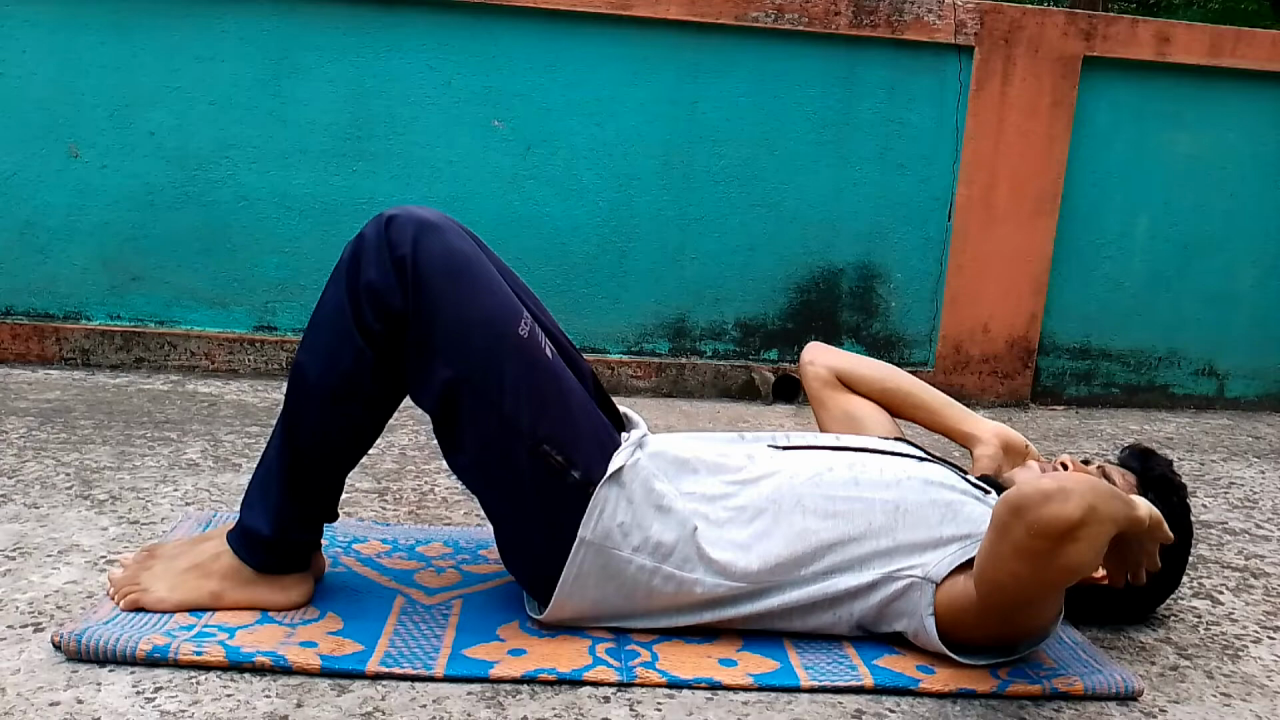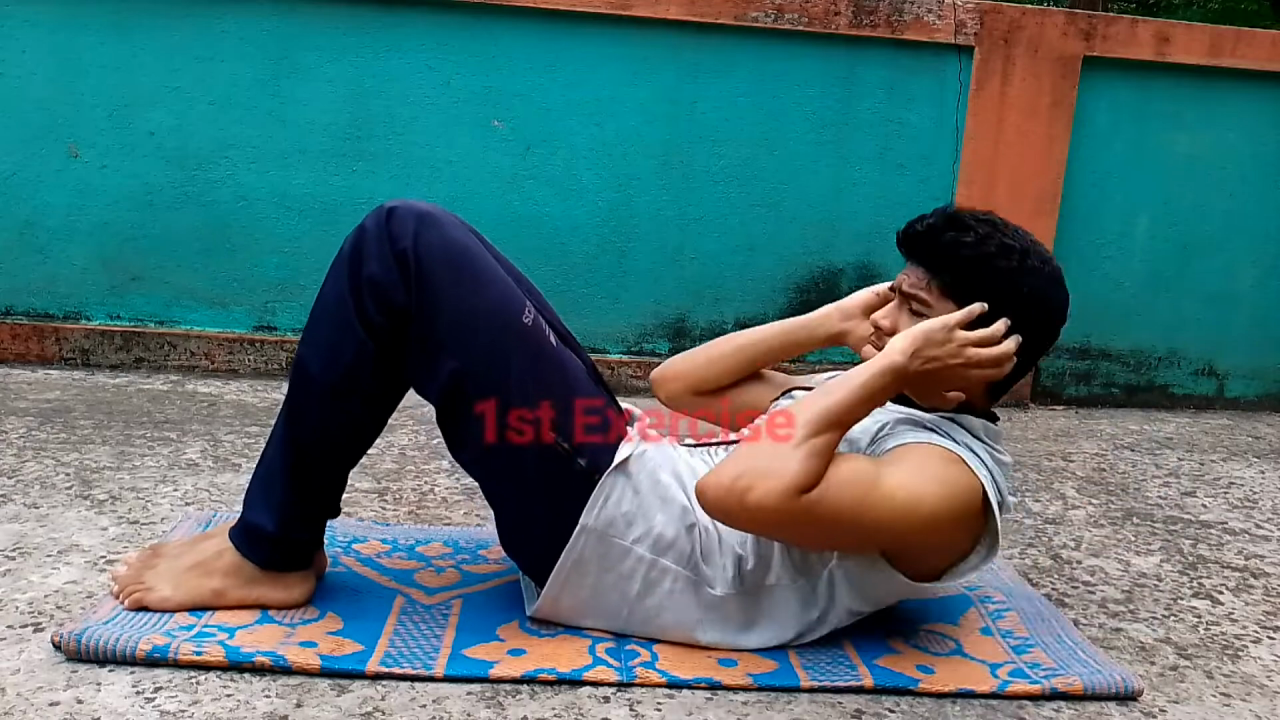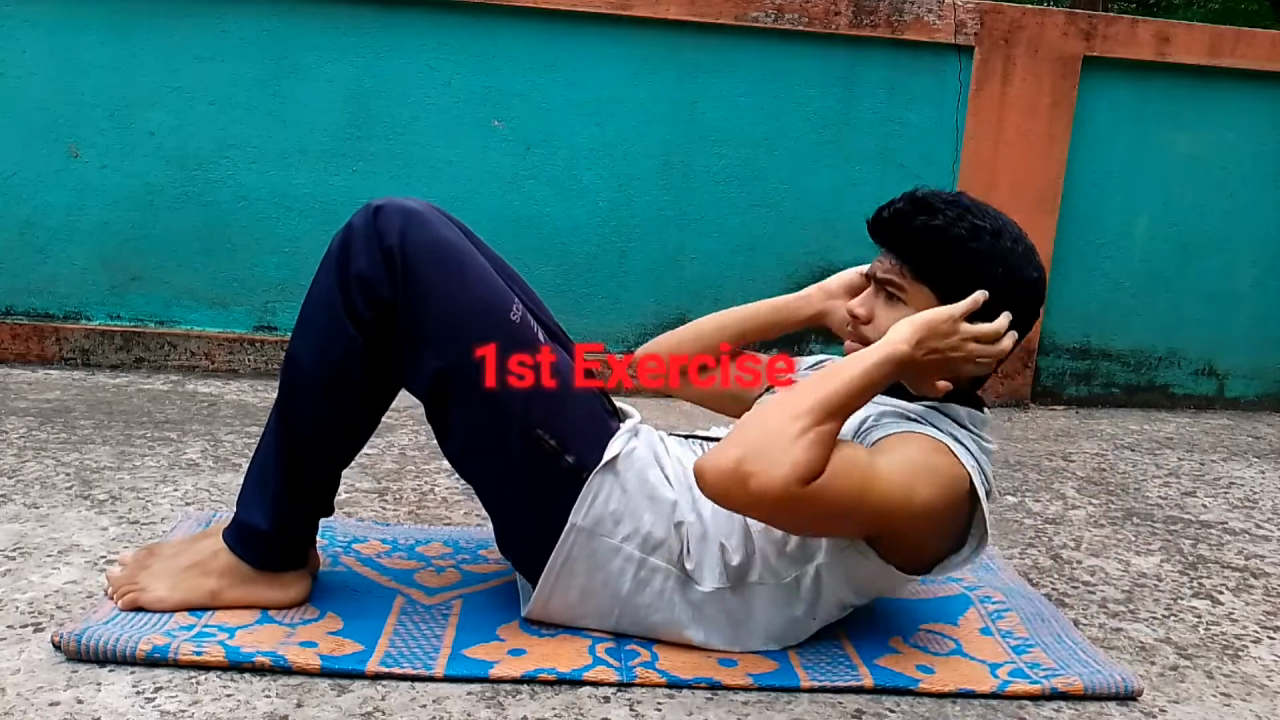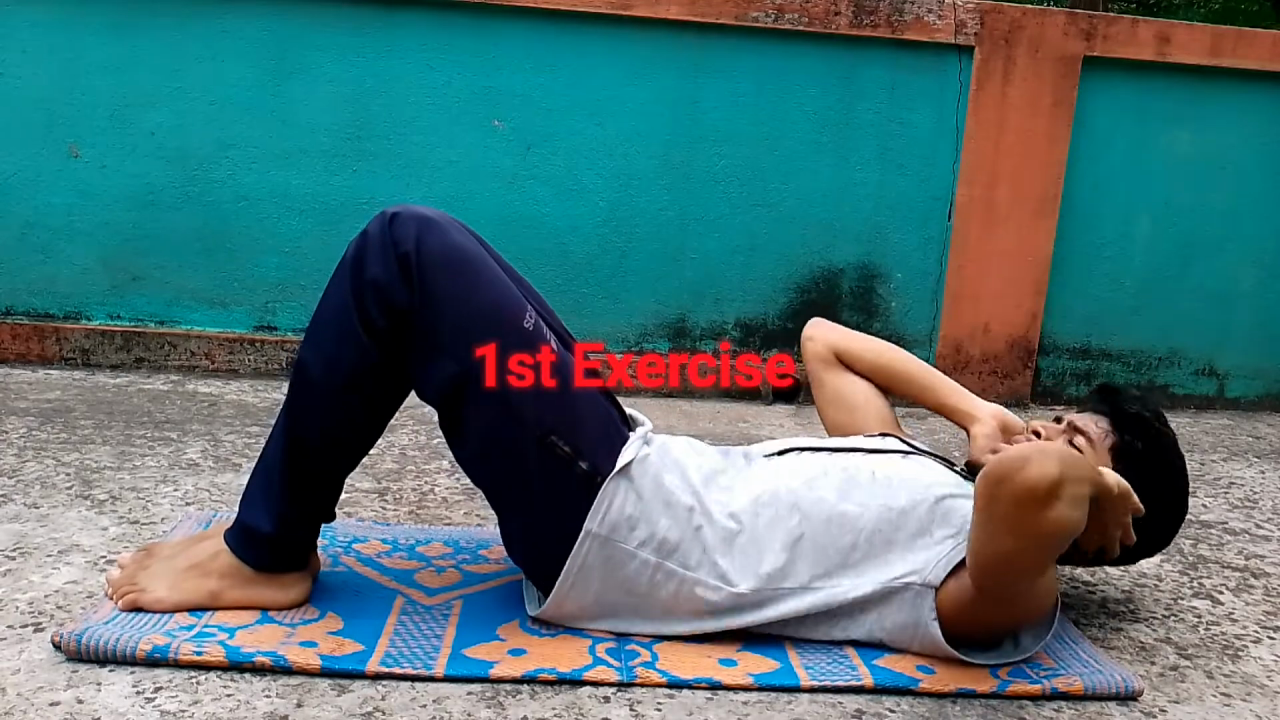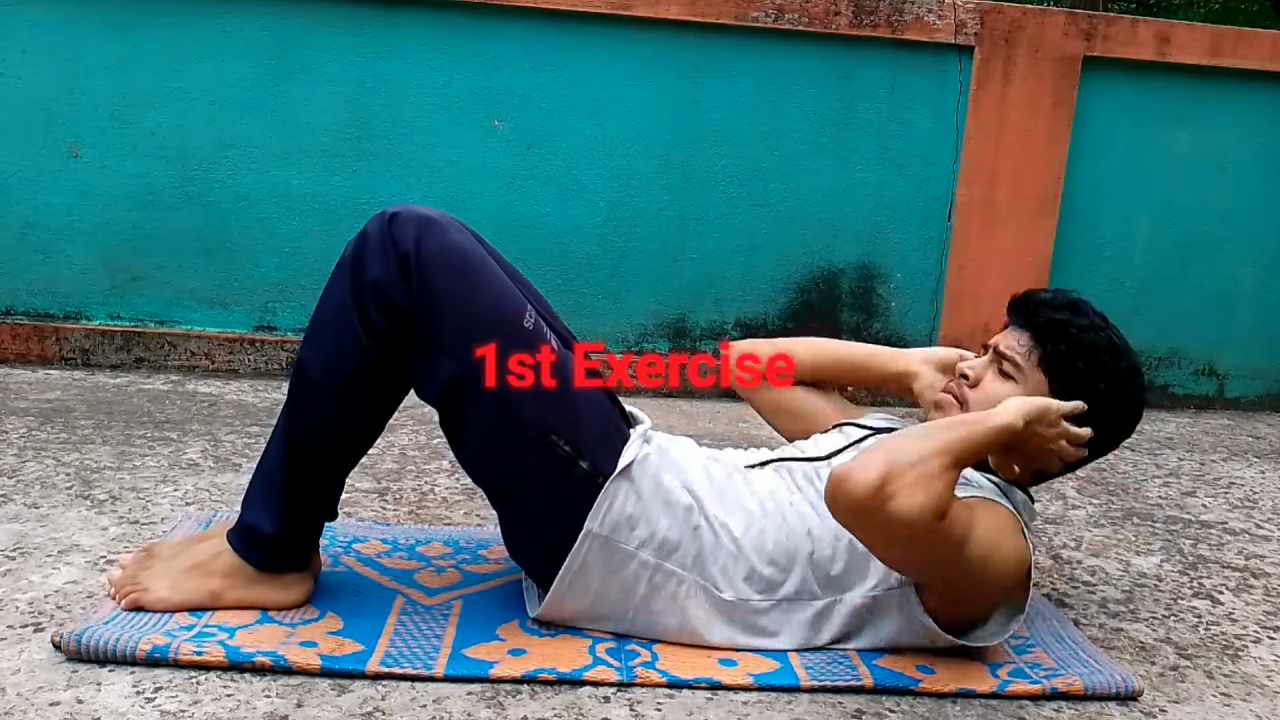
dt=0.5s
person 1, frame 1
left shoulder: (1004, 601)
right shoulder: (941, 486)
left elbow: (1051, 506)
right elbow: (821, 359)
left wrist: (1122, 514)
right wrist: (978, 429)
left hip: (602, 531)
right hip: (632, 473)
left knee: (408, 253)
right knee: (415, 249)
left ankle: (267, 558)
right ankle: (277, 536)
person 1, frame 2
left shoulder: (947, 488)
right shoulder: (877, 410)
left elbow: (739, 493)
right elbow: (676, 379)
left wrist: (885, 366)
right wrist: (830, 324)
left hip: (603, 535)
right hip: (624, 476)
left knee: (407, 245)
right knee: (416, 240)
left ankle: (270, 555)
right ankle: (286, 535)
person 1, frame 3
left shoulder: (935, 479)
right shoulder: (857, 399)
left elbow: (734, 474)
right elbow: (666, 357)
left wrist: (896, 360)
right wrist: (817, 302)
left hip: (604, 539)
right hip: (620, 476)
left knee: (393, 243)
right knee: (408, 240)
left ankle: (265, 553)
right ankle: (276, 534)
person 1, frame 4
left shoulder: (1007, 590)
right shoulder: (920, 469)
left elbow: (1029, 482)
right elbow: (821, 340)
left wrist: (1081, 481)
right wrist: (968, 407)
left hip: (615, 528)
right hip: (642, 475)
left knee: (409, 252)
right knee: (413, 250)
left ankle: (265, 555)
right ankle: (276, 531)
person 1, frame 5
left shoulder: (988, 546)
right shoulder: (920, 446)
left elbow: (858, 496)
right elbow: (748, 359)
left wrist: (992, 431)
right wrist: (916, 372)
left hip: (617, 536)
right hip: (642, 491)
left knee: (406, 250)
right knee: (412, 253)
left ankle: (266, 556)
right ankle: (280, 532)
